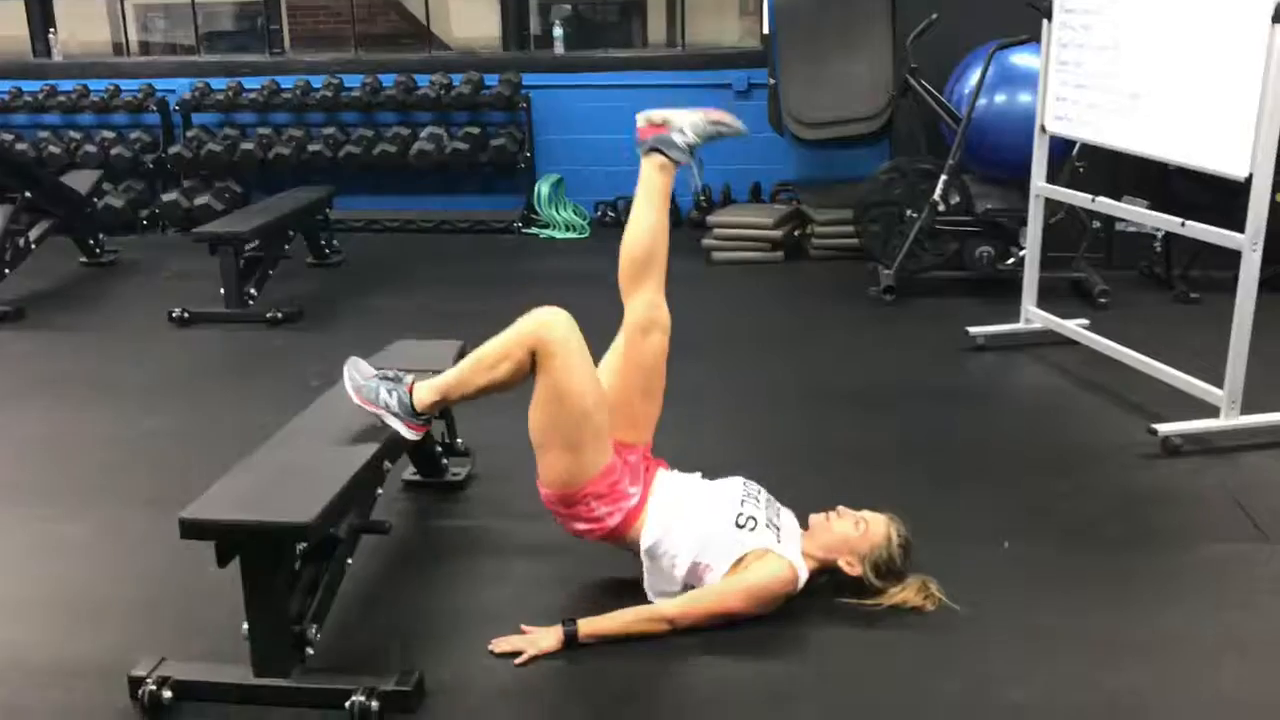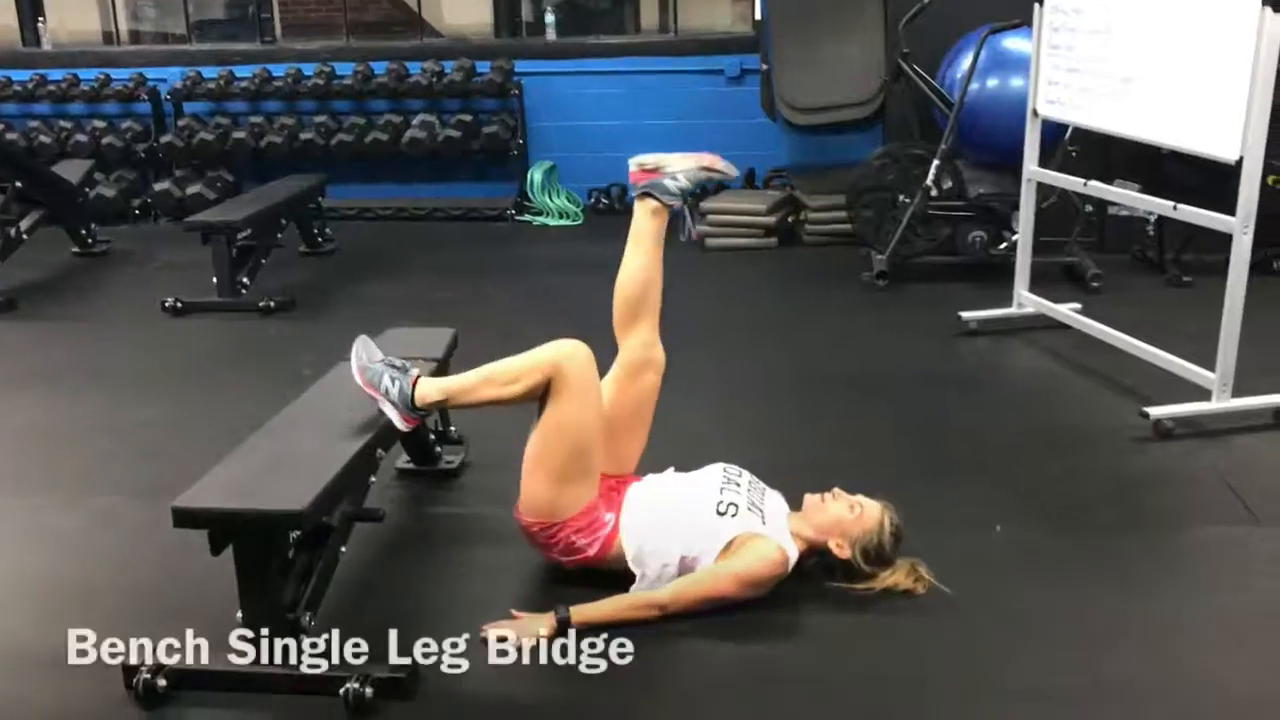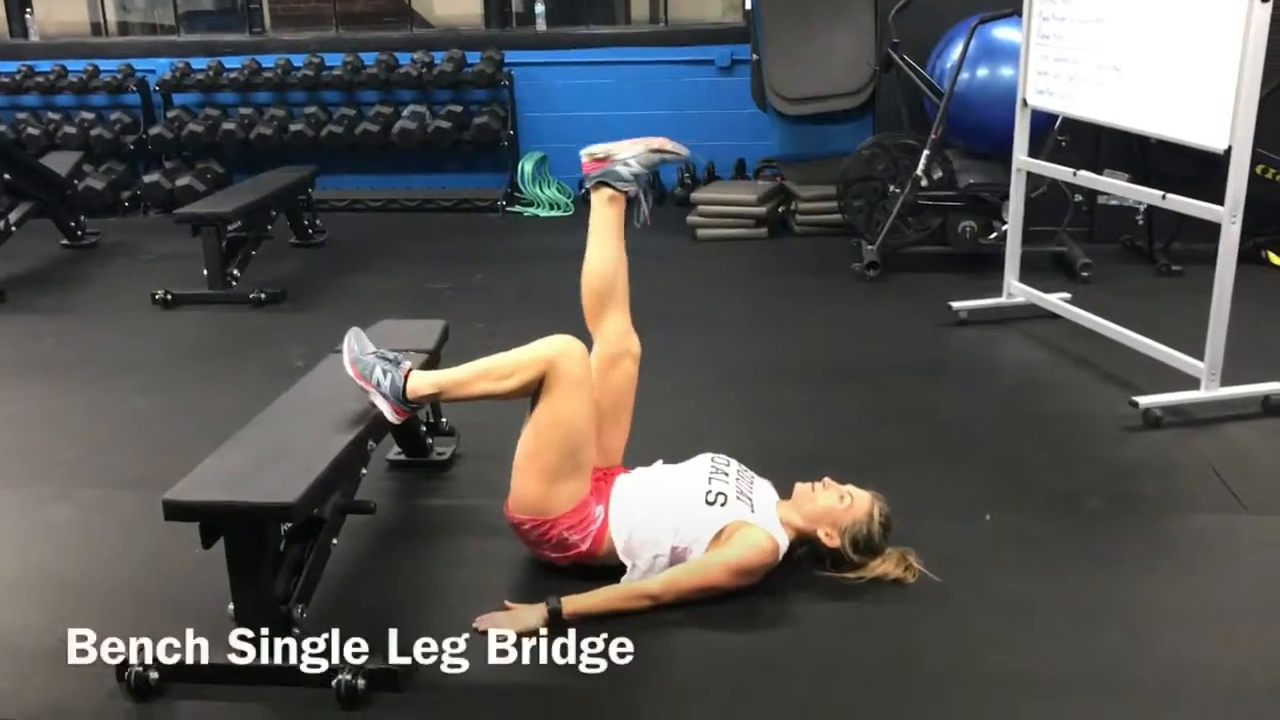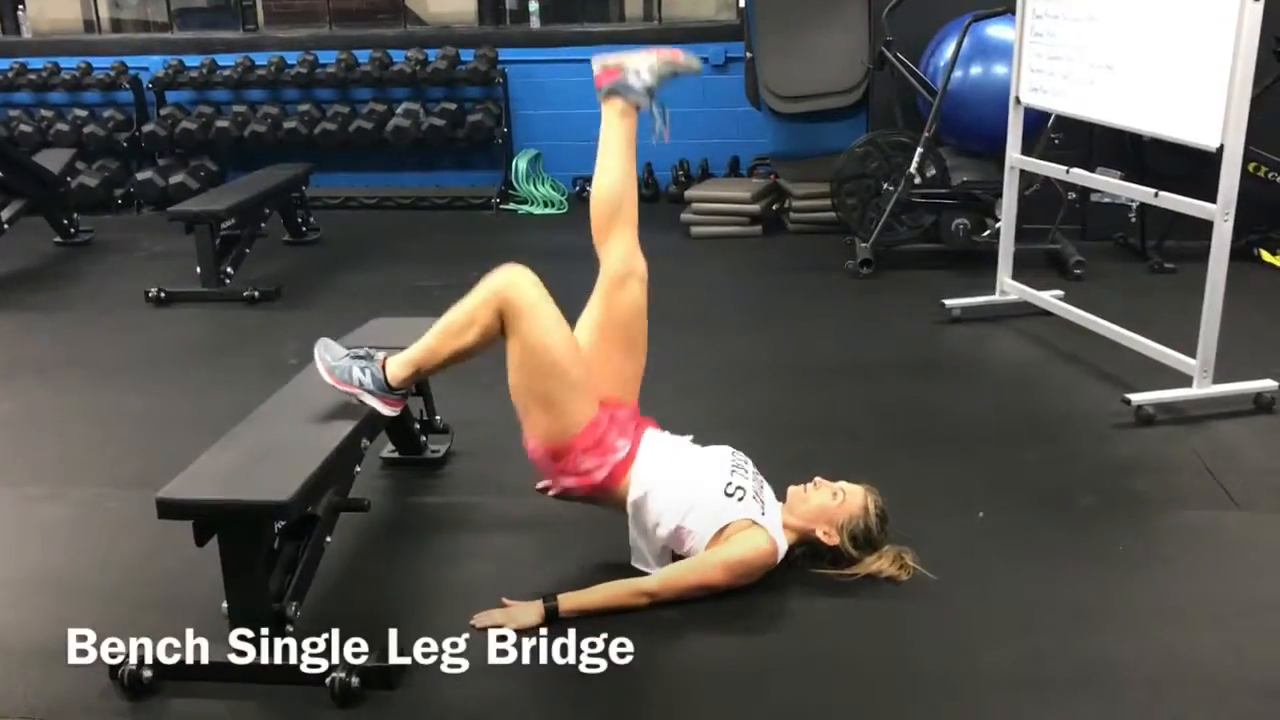
dt=0.3s
person 1, frame 1
left shoulder: (779, 576)
right shoulder: (783, 529)
left elbow: (671, 617)
left wrist: (566, 634)
left hip: (602, 499)
right hip: (626, 479)
left knee: (550, 326)
left ankle: (417, 404)
person 1, frame 2
left shoulder: (769, 559)
right shoulder: (774, 513)
left elbow: (662, 603)
left wrist: (557, 621)
left hip: (576, 527)
right hip: (611, 497)
left knee: (570, 358)
left ankle: (418, 396)
person 1, frame 3
left shoulder: (761, 547)
right shoulder: (764, 503)
left elbow: (655, 593)
left wrist: (548, 613)
left hip: (565, 524)
right hip: (597, 493)
left knee: (565, 353)
left ankle: (407, 388)
person 1, frame 4
left shoulder: (761, 547)
right shoulder: (759, 506)
left elbow: (649, 590)
left wrist: (546, 609)
left hip: (592, 453)
right hip: (614, 439)
left knee: (513, 283)
left ankle: (388, 380)
